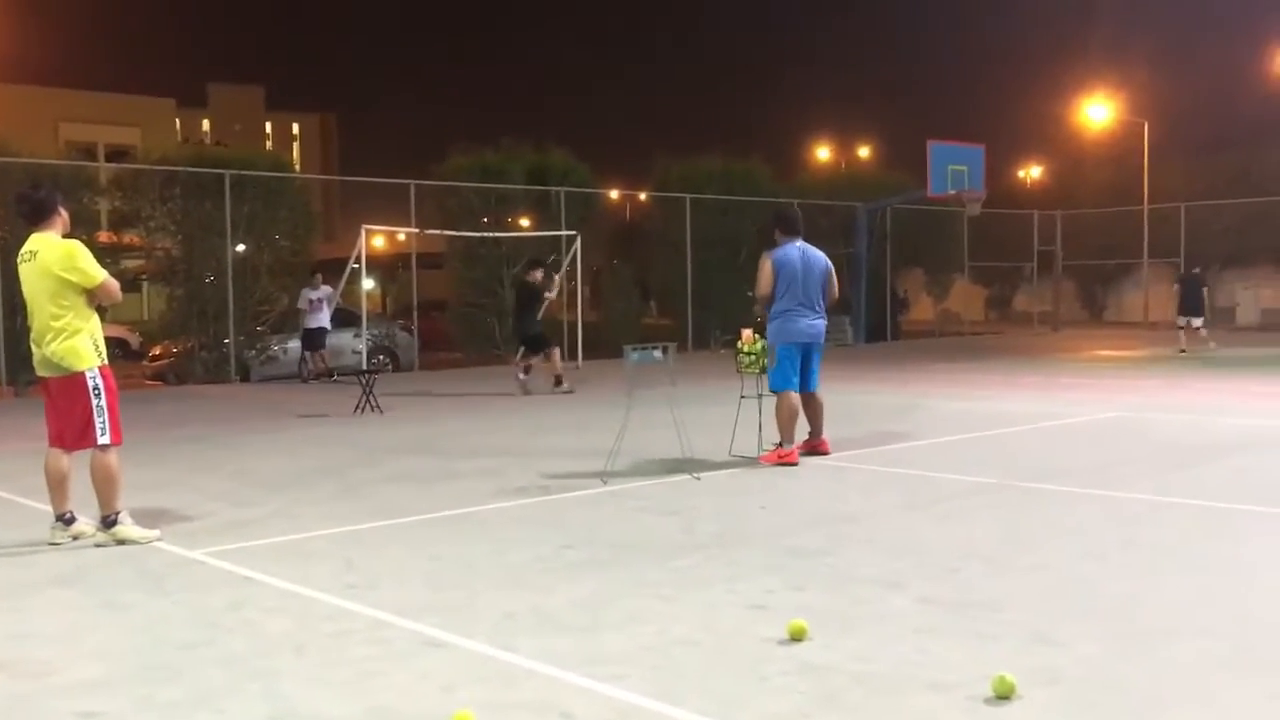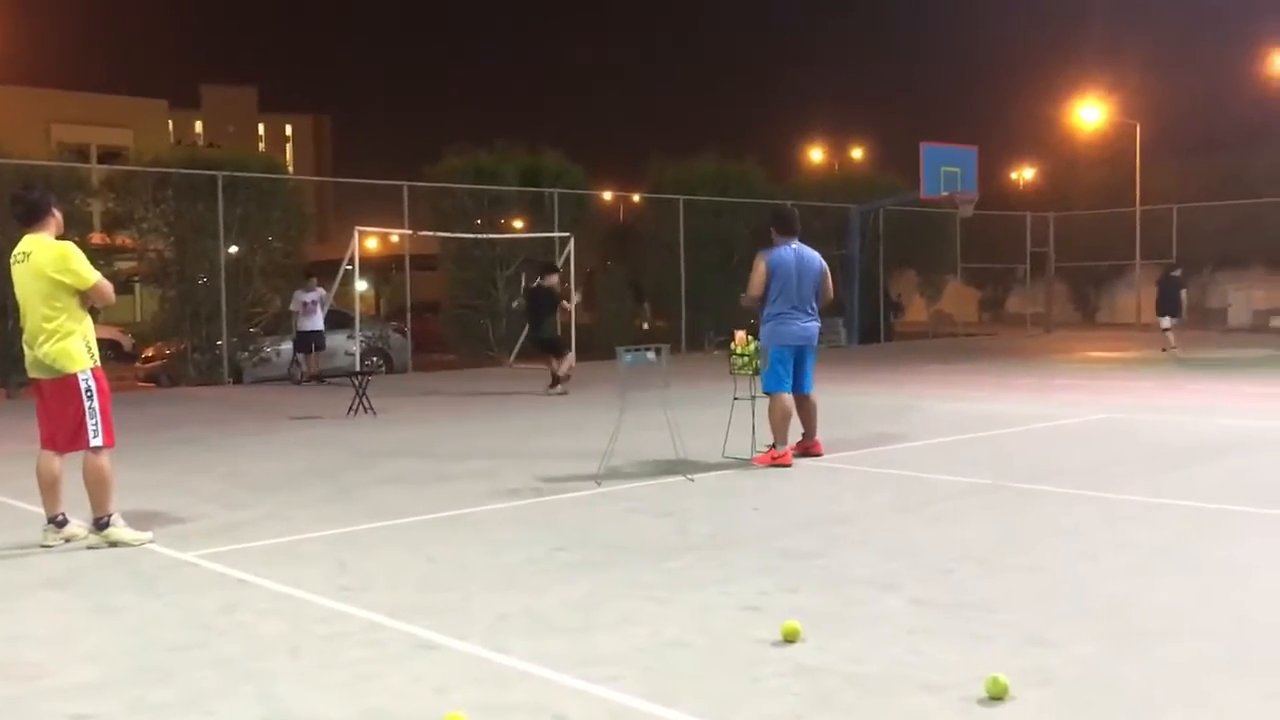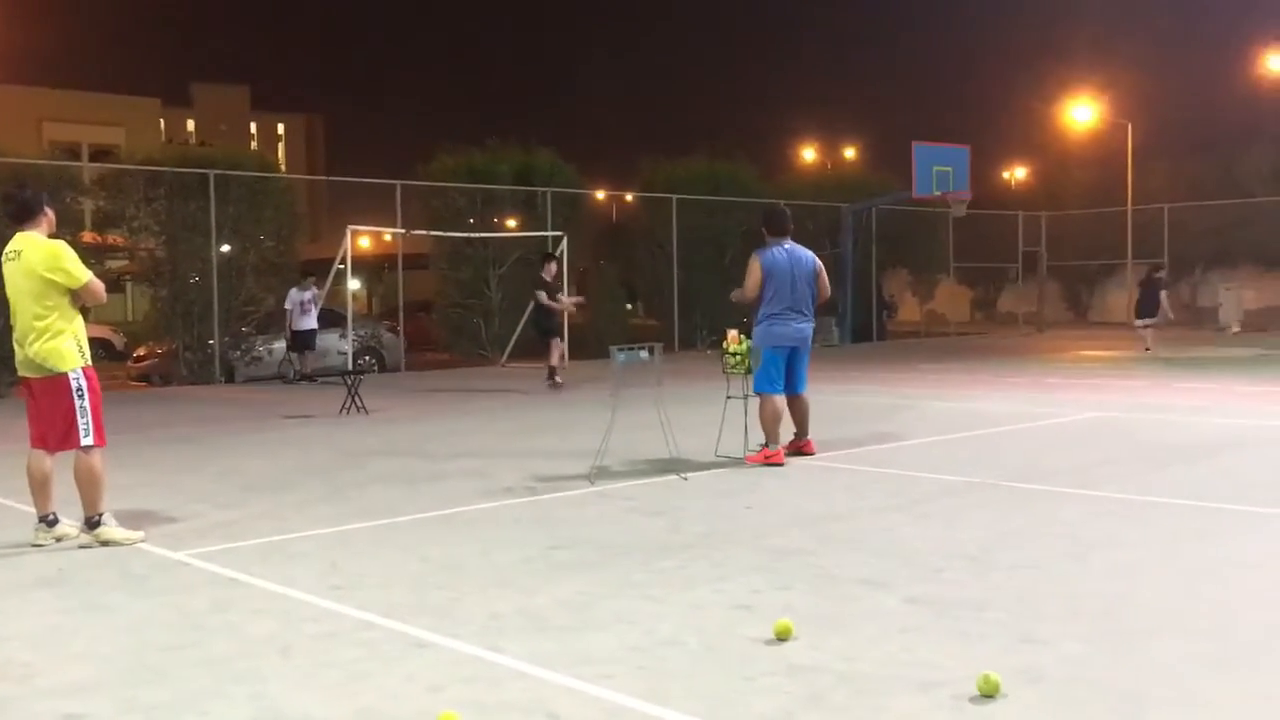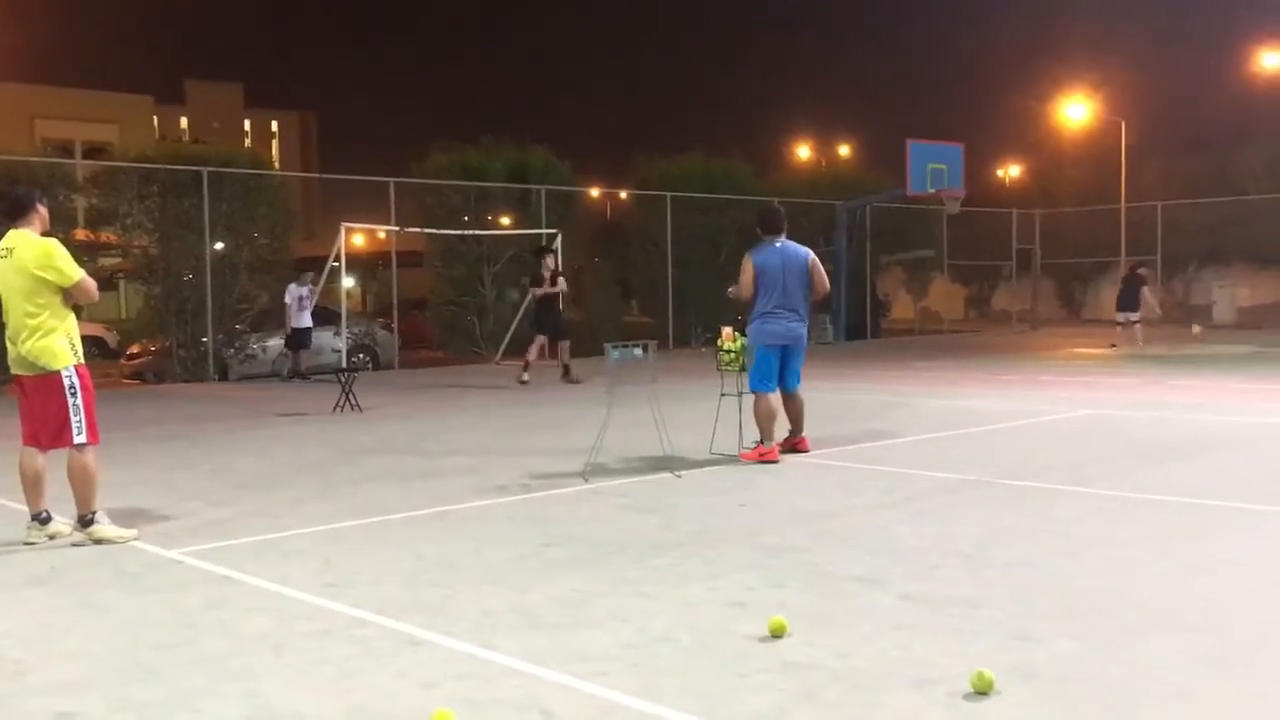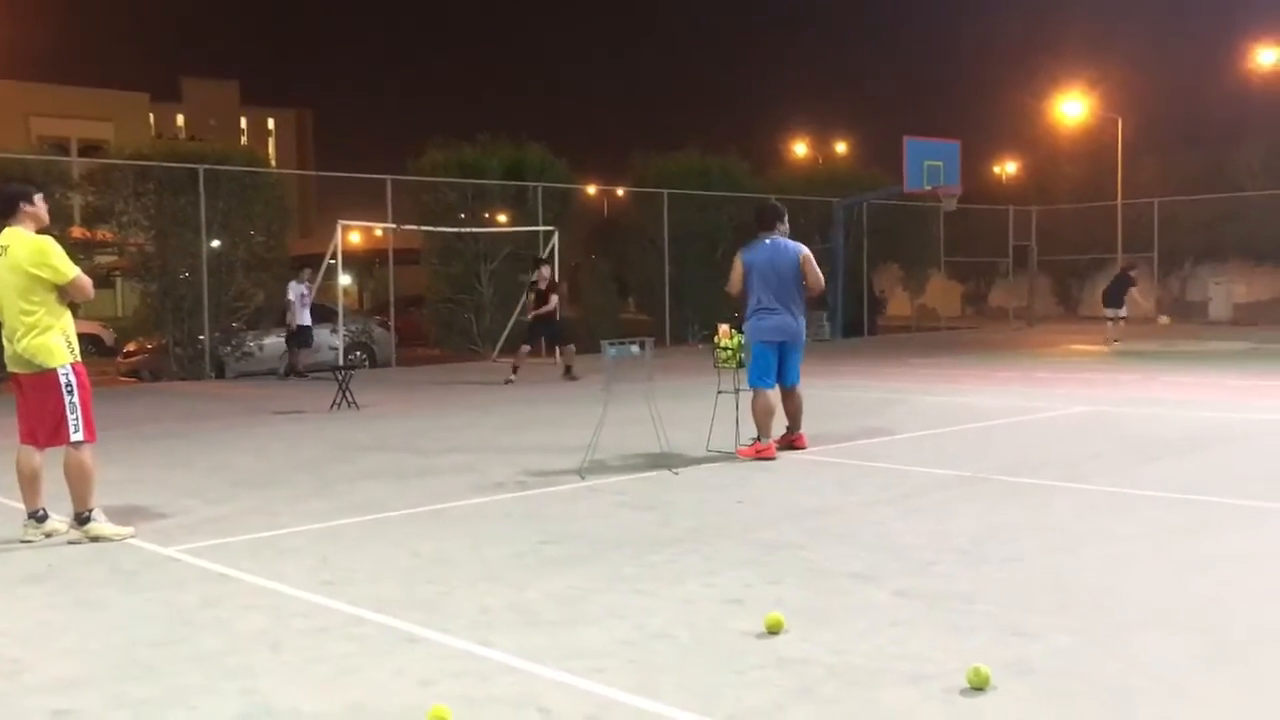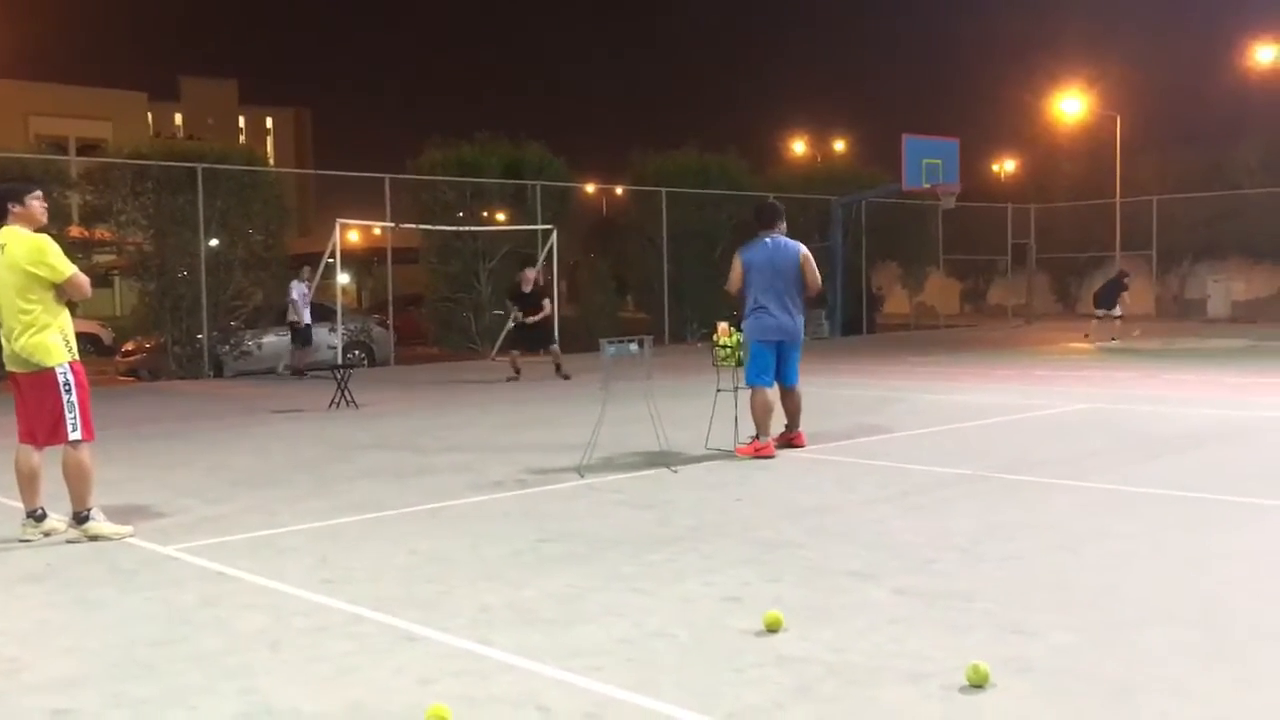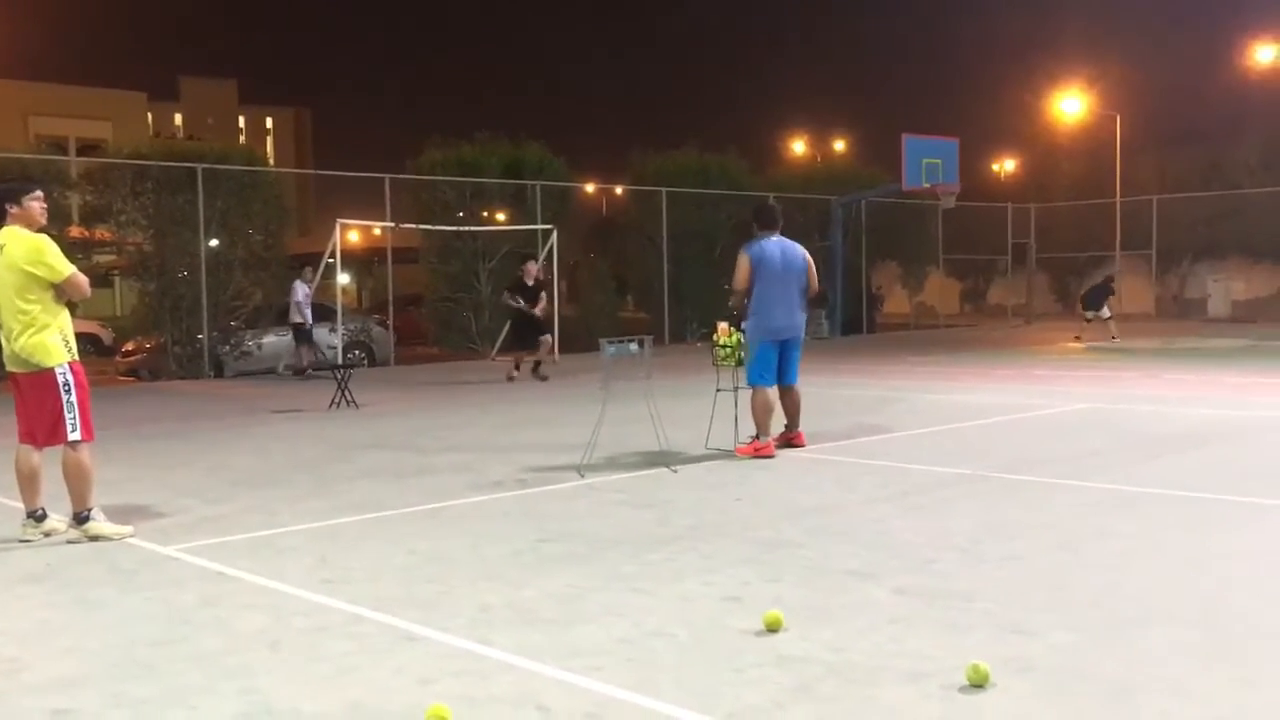
dt=0.2s
person 1, frame 1
left shoulder: (27, 254)
right shoulder: (68, 249)
right elbow: (113, 293)
right wrist: (94, 288)
left hip: (49, 358)
right hip: (80, 357)
left knee: (59, 444)
right knee: (105, 442)
left ankle: (64, 521)
right ankle: (112, 522)
person 1, frame 2
left shoulder: (19, 255)
right shoulder: (61, 251)
right elbow: (106, 295)
left wrist: (77, 293)
right wrist: (86, 290)
left hip: (41, 360)
right hip: (73, 359)
left knee: (51, 446)
right knee: (97, 444)
left ankle: (55, 524)
right ankle: (105, 524)
person 1, frame 3
right shoulder: (52, 249)
right elbow: (97, 294)
left wrist: (68, 292)
right wrist: (77, 289)
left hip: (31, 360)
right hip: (63, 358)
left knee: (41, 445)
right knee: (88, 443)
left ankle: (46, 523)
right ankle: (96, 523)
person 1, frame 4
right shoulder: (44, 247)
right elbow: (89, 292)
left wrist: (61, 289)
right wrist: (70, 285)
right hip: (56, 356)
left knee: (34, 443)
right knee: (81, 441)
left ankle: (39, 521)
right ankle: (89, 521)
person 1, frame 5
right shoulder: (39, 245)
right elbow: (85, 291)
left wrist: (58, 288)
right wrist: (66, 286)
right hip: (53, 354)
left knee: (31, 441)
right knee: (78, 439)
left ankle: (36, 519)
right ankle: (86, 519)
person 1, frame 6
right shoulder: (36, 243)
right elbow: (82, 289)
left wrist: (56, 287)
right wrist: (64, 283)
right hip: (51, 353)
left knee: (30, 440)
right knee: (77, 438)
left ankle: (34, 518)
right ankle: (85, 518)
person 1, frame 7
right shoulder: (35, 243)
right elbow: (82, 289)
left wrist: (57, 287)
right wrist: (65, 284)
right hip: (50, 353)
left knee: (30, 440)
right knee: (77, 438)
left ankle: (35, 518)
right ankle: (85, 519)
person 2, frame 1
left shoulder: (772, 257)
right shoulder: (821, 257)
left elbow: (763, 292)
right elbow: (833, 295)
left wrist: (764, 307)
left hip: (785, 329)
right hip: (814, 329)
left knee: (786, 389)
right knee: (809, 388)
left ankle: (787, 449)
right ankle: (817, 440)
person 2, frame 2
left shoulder: (767, 257)
right shoulder: (816, 258)
left elbow: (754, 294)
right elbow: (827, 296)
left wrist: (748, 302)
left hip: (779, 331)
right hip: (808, 331)
left knee: (779, 391)
right knee: (803, 390)
left ankle: (780, 450)
right ankle: (810, 441)
person 2, frame 3
left shoulder: (761, 258)
right shoulder: (810, 257)
left elbow: (750, 294)
right elbow: (824, 294)
left wrist: (737, 295)
left hip: (772, 332)
right hip: (802, 331)
left knee: (770, 392)
right knee: (796, 390)
left ankle: (773, 449)
right ankle: (803, 440)
person 2, frame 4
left shoulder: (753, 257)
right shoulder: (805, 254)
left elbow: (746, 294)
right elbow: (823, 289)
left wrist: (734, 291)
left hip: (765, 330)
right hip: (796, 330)
left knee: (763, 390)
right knee: (790, 388)
left ankle: (767, 446)
right ankle: (797, 438)
person 2, frame 5
left shoulder: (745, 255)
right shoulder: (799, 250)
left elbow: (734, 290)
right elbow: (817, 285)
left hip: (761, 327)
right hip: (793, 326)
left knee: (762, 386)
right knee: (790, 384)
left ankle: (764, 443)
right ankle: (795, 435)
person 2, frame 6
left shoulder: (744, 254)
right shoulder: (799, 250)
left elbow: (733, 288)
right elbow: (815, 286)
left hip: (759, 326)
right hip: (791, 325)
left knee: (760, 384)
right knee: (789, 383)
left ankle: (763, 442)
right ankle: (793, 433)
person 2, frame 7
left shoulder: (750, 251)
right shoulder: (799, 251)
left elbow: (739, 287)
right elbow: (812, 288)
left wrist: (737, 300)
left hip: (763, 326)
right hip: (794, 325)
left knee: (762, 384)
right knee: (788, 382)
left ankle: (763, 441)
right ankle: (793, 432)
